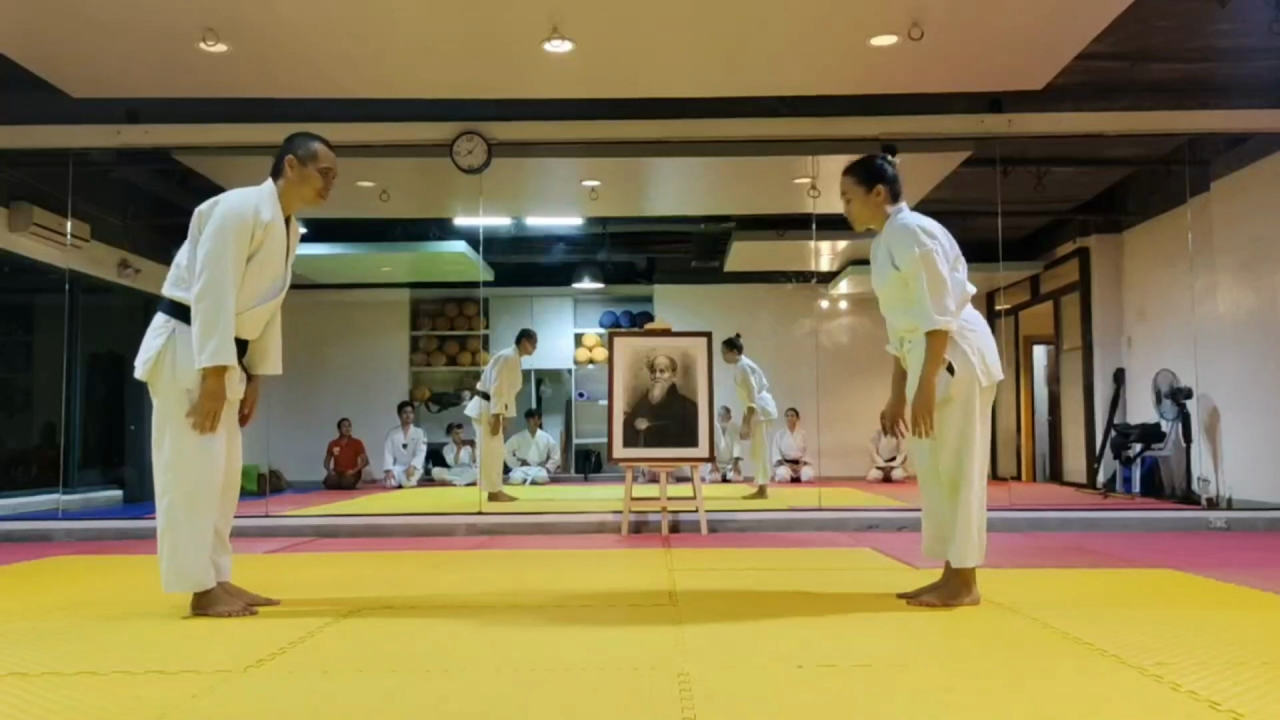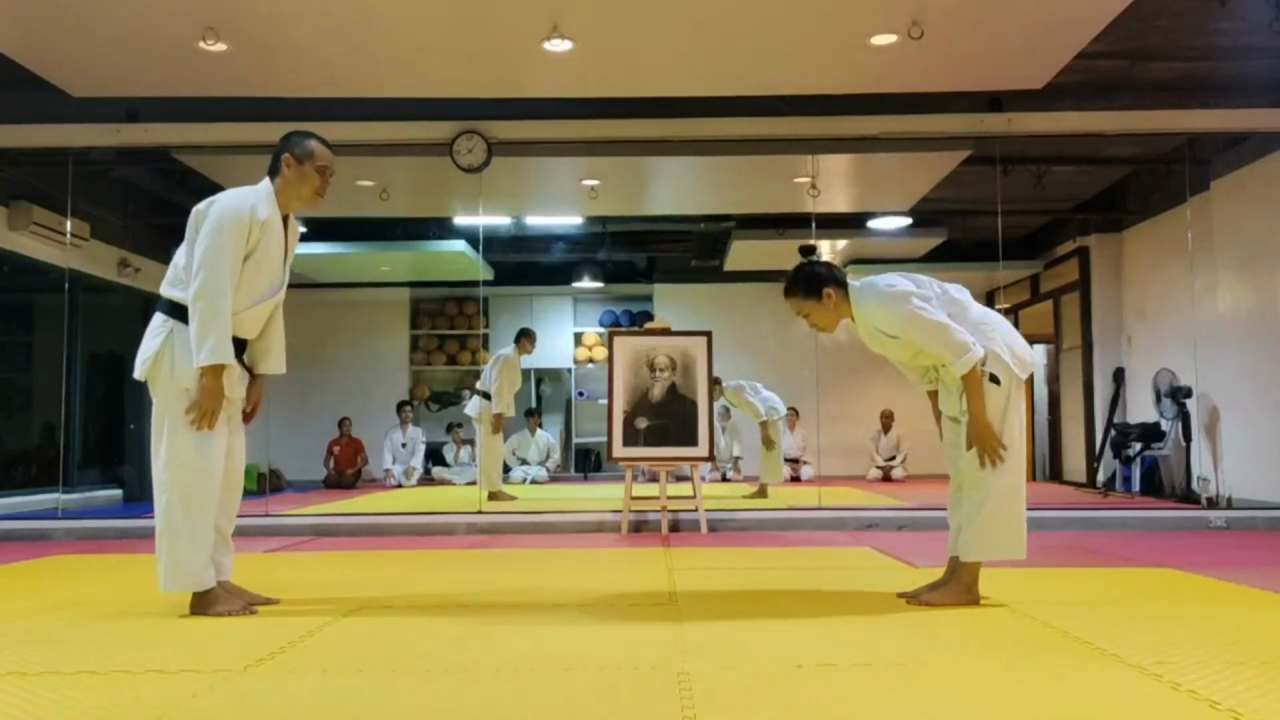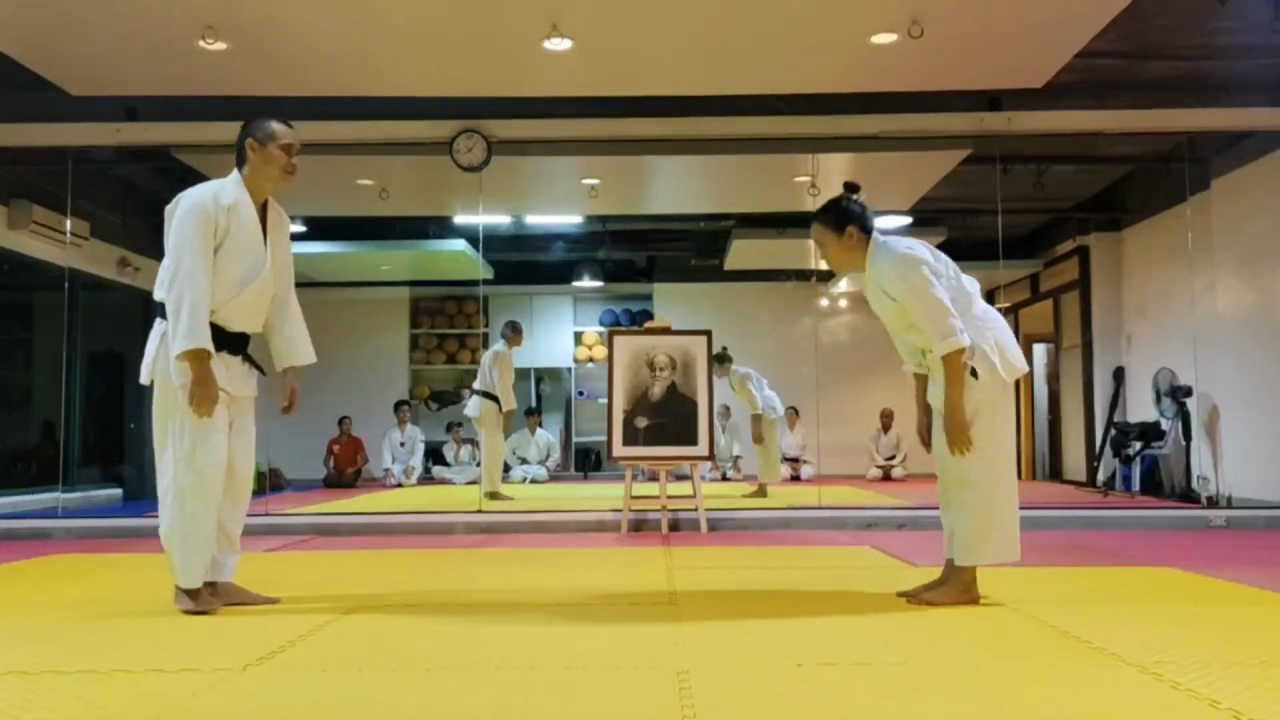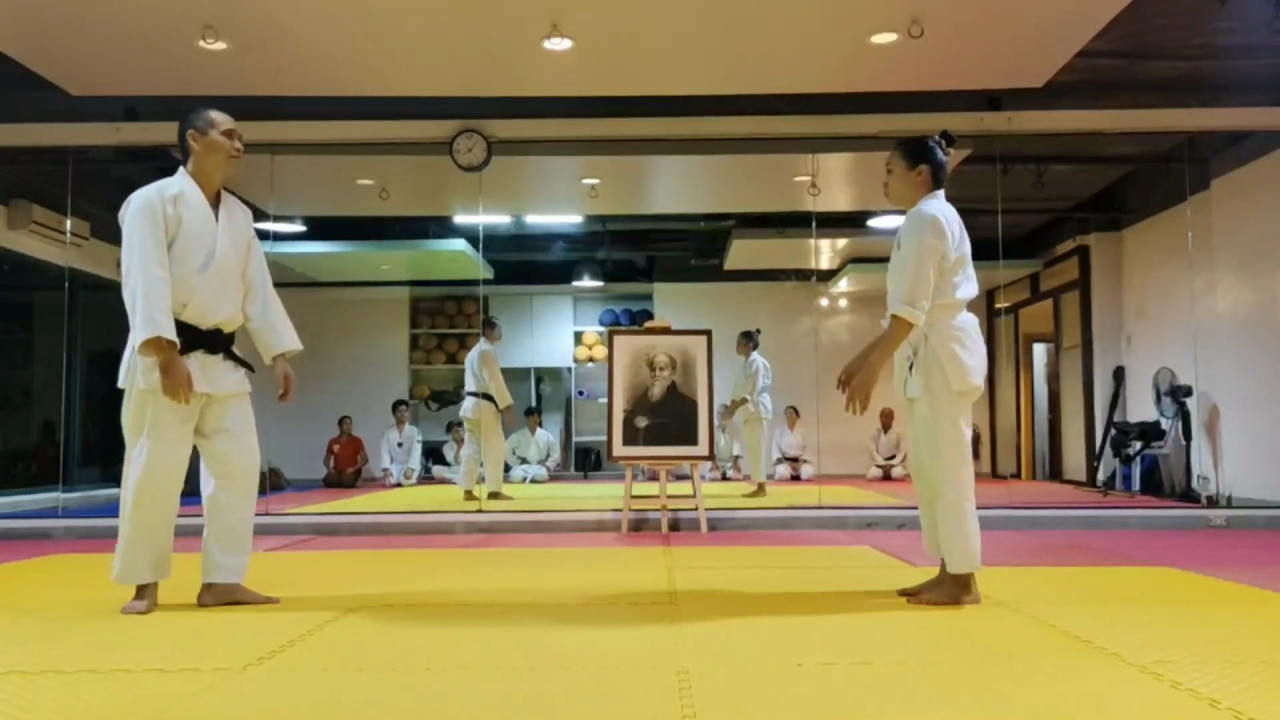
dt=0.4s
person 1, frame 1
left shoulder: (288, 229)
right shoulder: (238, 210)
right elbow: (212, 297)
left wrist: (254, 377)
right wrist: (215, 378)
left hip: (223, 358)
right hip: (187, 347)
left knee: (223, 471)
right knee: (192, 467)
left ankle: (217, 580)
right ankle: (201, 589)
person 1, frame 2
left shoulder: (288, 228)
right shoulder: (234, 210)
right elbow: (209, 295)
left wrist: (259, 376)
right wrist: (212, 376)
left hip: (225, 354)
right hip: (186, 346)
left knee: (226, 470)
right knee: (192, 467)
left ankle: (217, 578)
right ankle: (200, 588)
person 1, frame 3
left shoulder: (277, 219)
right shoulder: (202, 202)
left elbow: (282, 298)
right elbow: (187, 287)
left wrist: (290, 368)
right wrist: (199, 366)
left hip: (234, 355)
right hip: (189, 353)
left knee: (235, 471)
right knee: (196, 464)
left ankle: (218, 578)
right ankle: (188, 582)
person 1, frame 4
left shoulder: (239, 213)
right shoulder: (154, 201)
left elbow: (258, 289)
right elbow: (145, 281)
left wrist: (280, 355)
right wrist: (166, 354)
left hip: (222, 360)
right hip: (168, 355)
left knee: (238, 467)
right knee: (155, 470)
left ankle: (221, 580)
right ankle: (145, 583)
person 2, frame 1
left shoulder: (911, 231)
right shoulder: (886, 242)
left elbow: (940, 316)
right elbow: (903, 329)
left wrist: (925, 388)
right wrist: (897, 393)
left hip: (957, 356)
right hip: (934, 360)
left knee: (957, 466)
right knee: (936, 470)
left ankle: (963, 583)
right ankle: (953, 576)
person 2, frame 2
left shoulder: (884, 302)
right shoulder: (864, 314)
left elbow: (963, 351)
right elbow: (922, 368)
left wrist: (979, 422)
right wrist: (946, 425)
left hip: (989, 357)
right hip: (963, 368)
left knee: (986, 467)
right knee: (964, 471)
left ankle: (965, 582)
right ankle: (957, 574)
person 2, frame 3
left shoulder: (898, 261)
right shoulder: (874, 275)
left elbow: (948, 335)
right elbow: (915, 347)
left wrist: (953, 409)
right wrist: (925, 410)
left hip: (979, 354)
right hip: (960, 357)
left knee: (974, 468)
right knee: (954, 468)
left ankle: (964, 581)
right ankle: (955, 572)
person 2, frame 4
left shoulder: (927, 217)
right shoulder: (934, 217)
left elbow: (912, 309)
right elbow: (909, 306)
left wrist: (871, 367)
right wrist: (864, 359)
left hip: (940, 353)
right hip: (934, 353)
left knee: (945, 467)
right knee: (931, 468)
left ankle: (962, 581)
right ankle: (949, 573)
